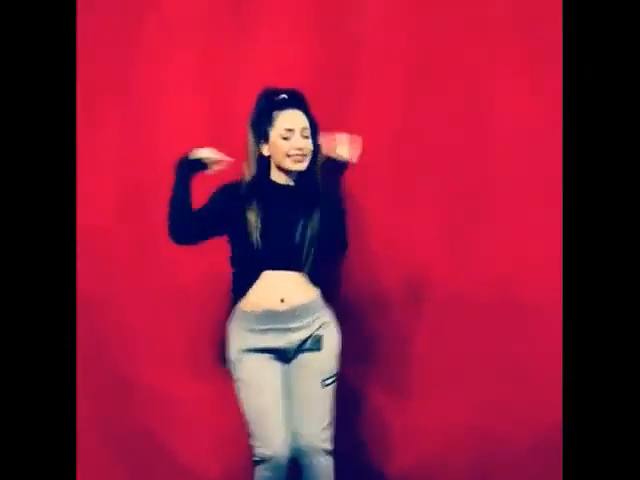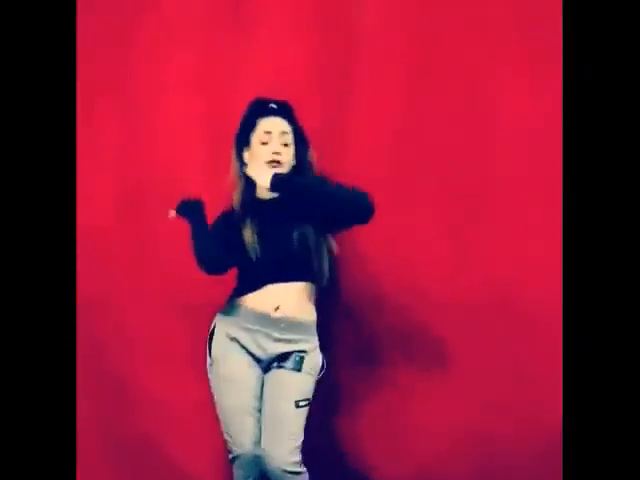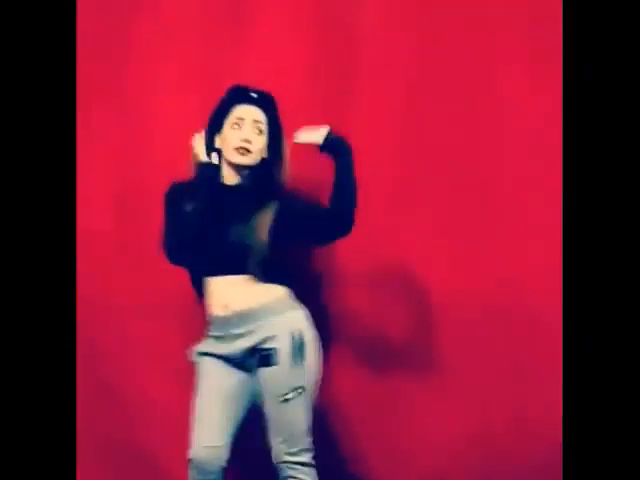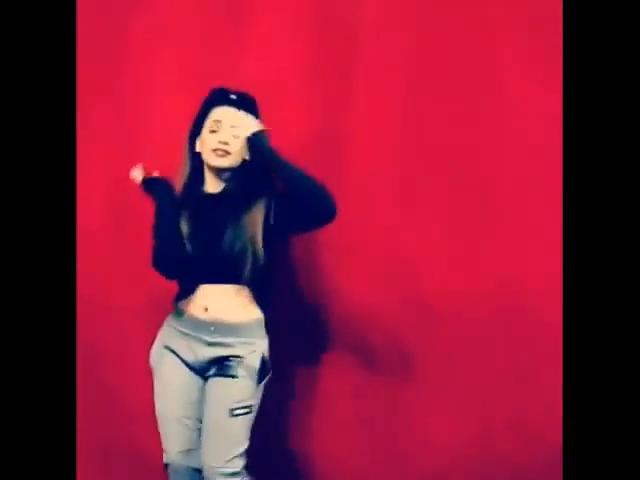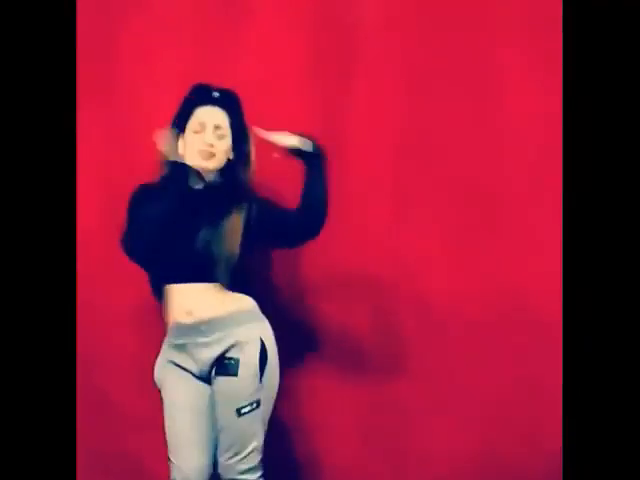
dt=0.3s
person 1, frame 1
left shoulder: (317, 197)
right shoulder: (238, 197)
left elbow: (332, 253)
right elbow: (183, 232)
left wrist: (334, 172)
right wrist: (187, 169)
left hip: (312, 328)
right hip: (252, 333)
left knee: (314, 444)
right knee: (274, 448)
person 1, frame 2
left shoulder: (309, 205)
right shoulder: (234, 217)
left elbow: (362, 207)
right elbow: (213, 262)
left wrist: (288, 182)
right wrist: (194, 214)
left hip: (296, 341)
right hip: (237, 333)
person 1, frame 3
left shoulder: (275, 203)
right shoulder: (189, 196)
left elbow: (338, 223)
right elbow: (177, 250)
left wrist: (338, 151)
right wrist: (202, 174)
left hip: (277, 330)
right hip: (220, 340)
person 1, frame 4
left shoulder: (264, 203)
right shoulder: (179, 204)
left elbow: (323, 208)
right elbow: (170, 265)
left wrist: (264, 149)
right wrist: (161, 195)
left hip: (240, 344)
right hip: (179, 340)
person 1, frame 5
left shoulder: (242, 206)
right shoulder: (155, 198)
left elbow: (304, 227)
right elbow: (137, 248)
left wrist: (311, 157)
right wrist: (182, 180)
left hip: (238, 339)
right hip: (181, 348)
